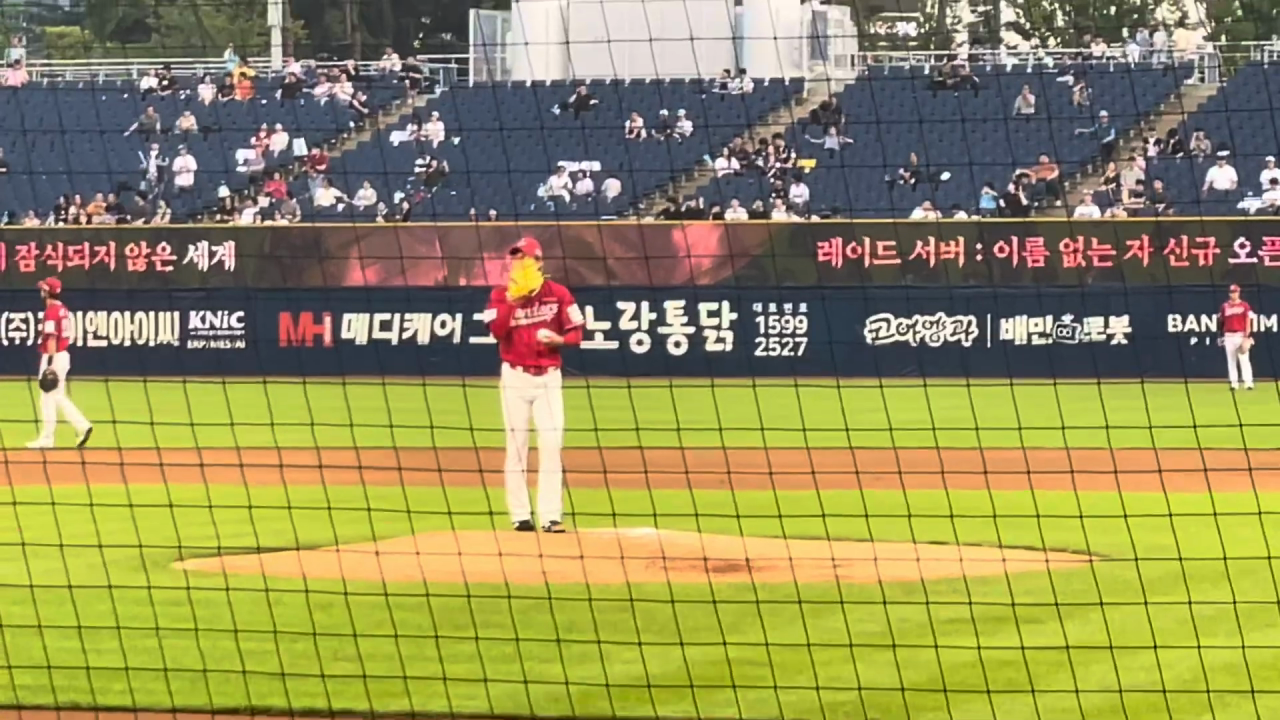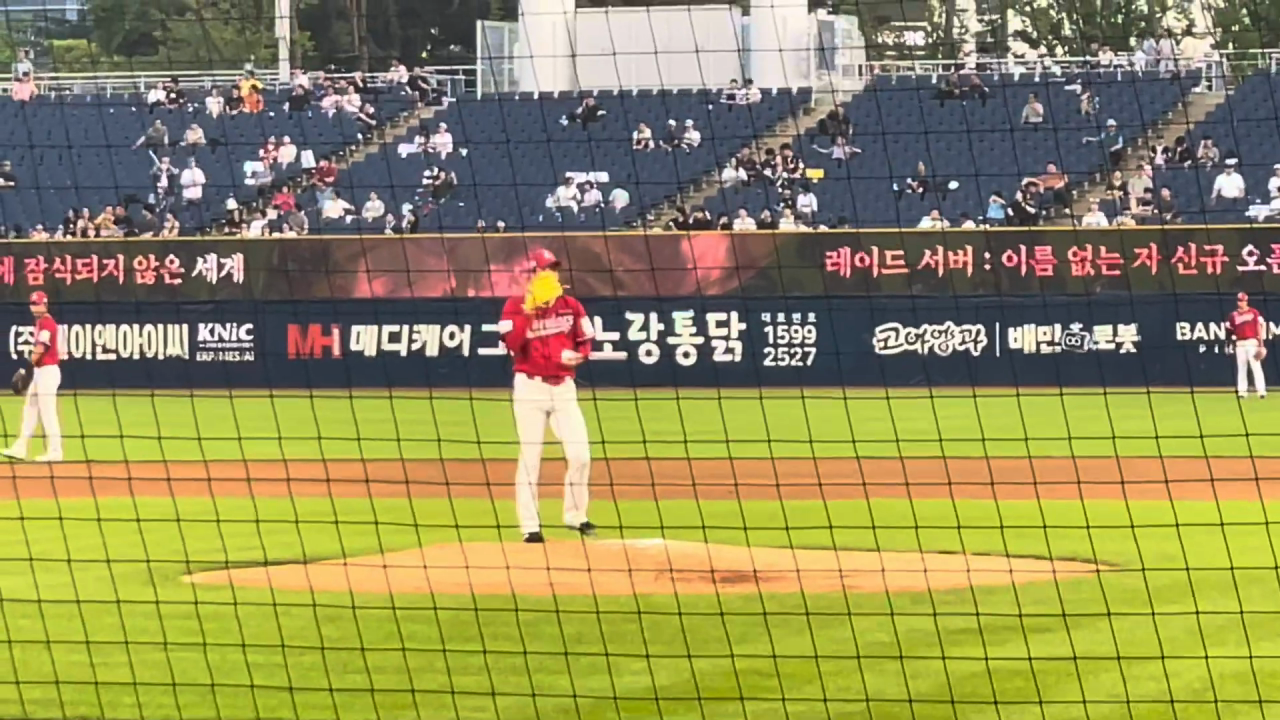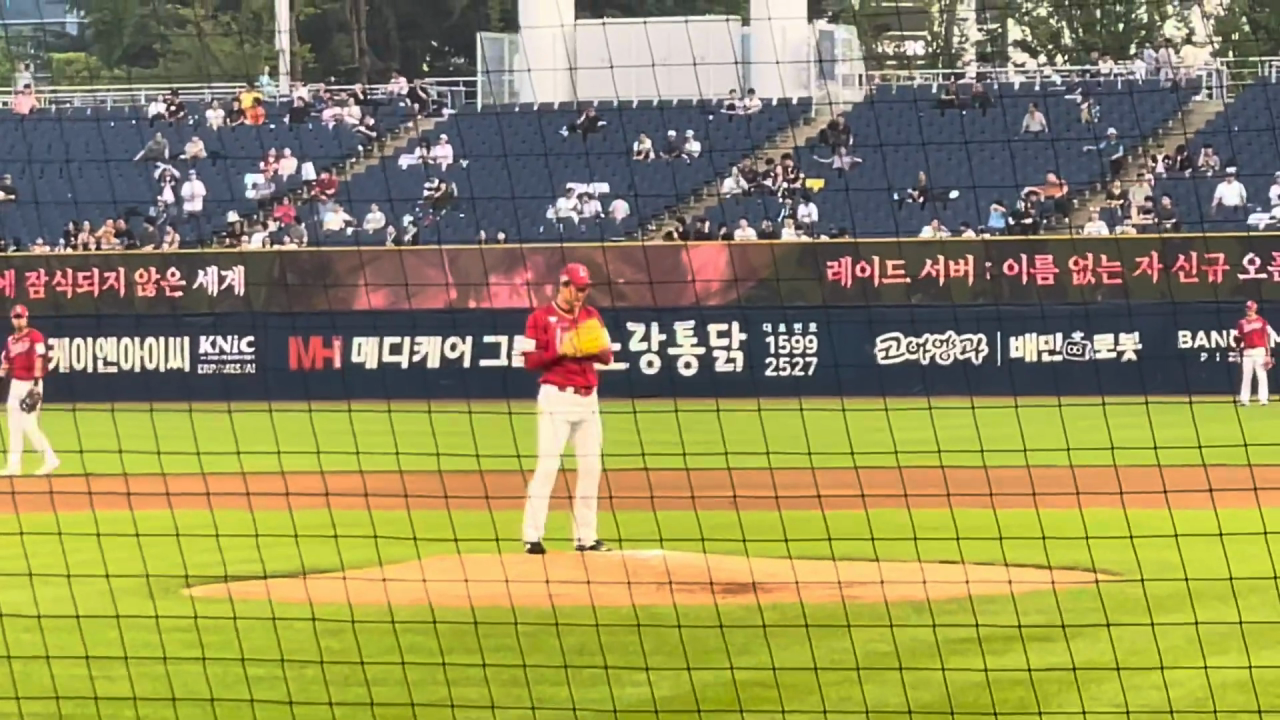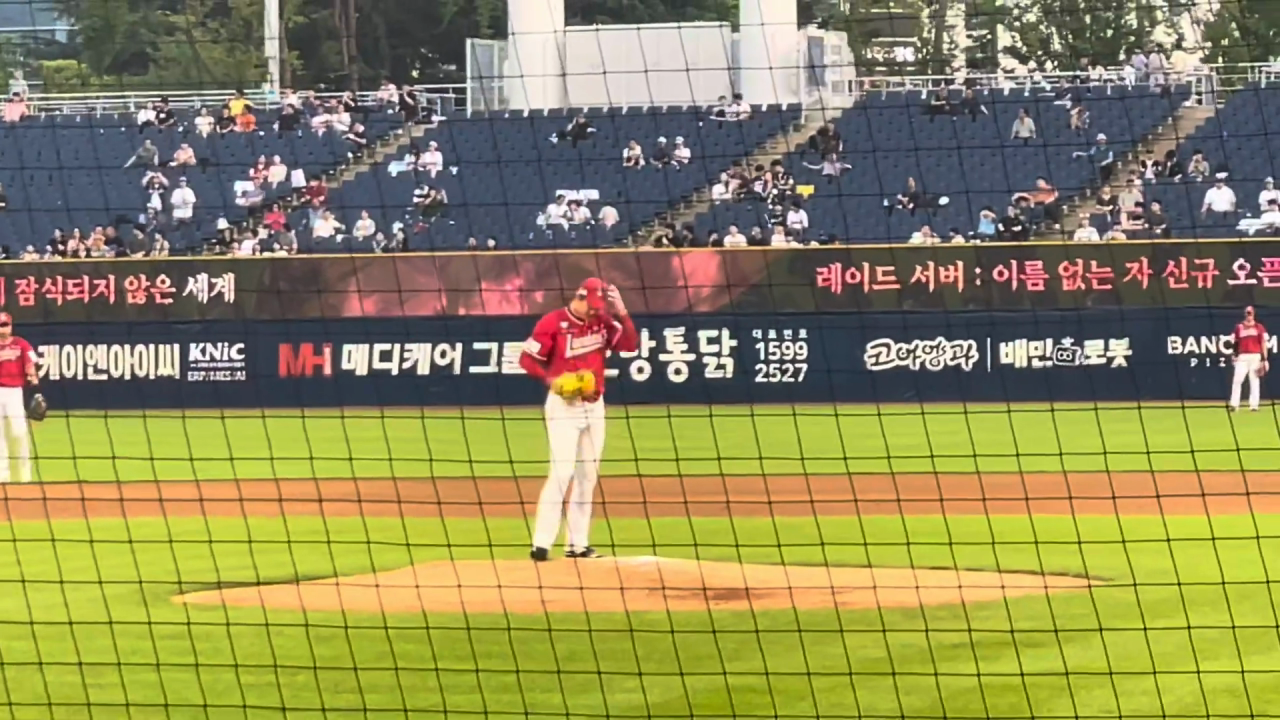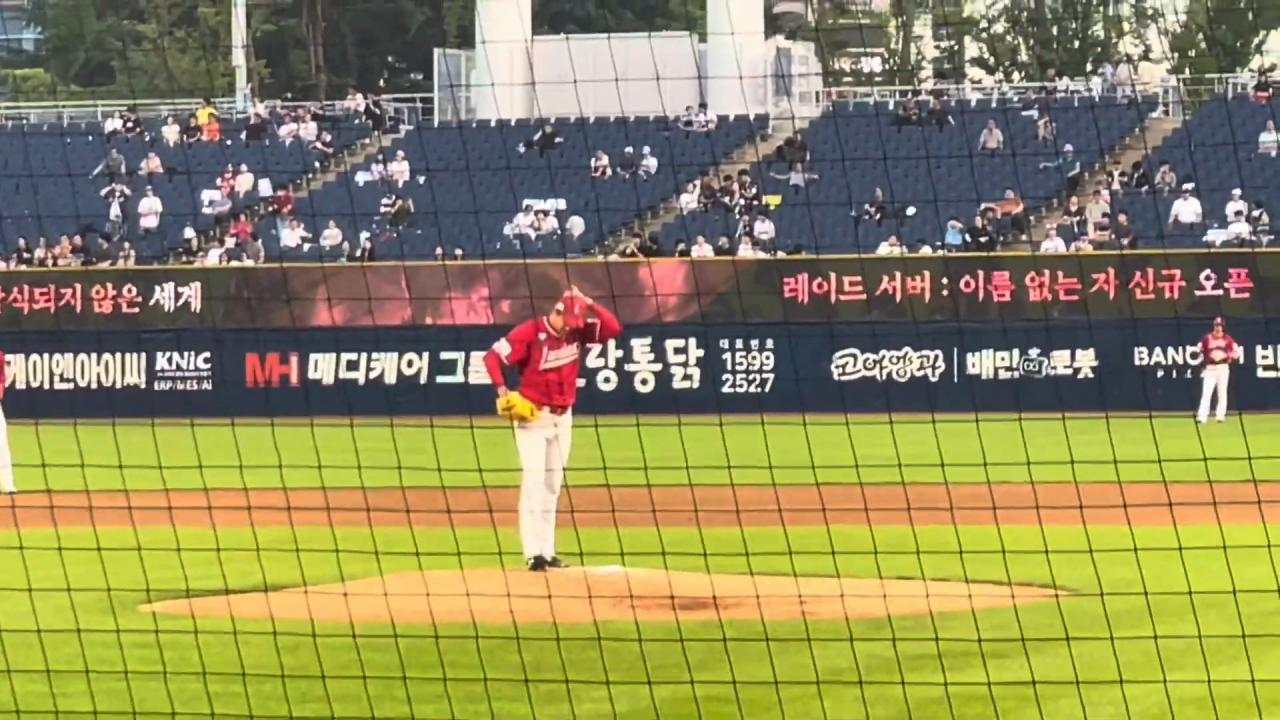
dt=0.4s
person 1, frame 1
left shoulder: (559, 293)
right shoulder: (500, 294)
left elbow: (576, 332)
right elbow: (497, 333)
left wrist: (560, 339)
right wrist: (512, 300)
left hip: (549, 377)
right hip: (514, 377)
left knee: (551, 446)
right knee: (516, 447)
left ankle: (550, 518)
right ankle: (520, 515)
person 1, frame 2
left shoulder: (571, 305)
right shoulder: (515, 306)
left elbow: (586, 343)
right elbow: (513, 345)
left wrist: (579, 357)
right wrist: (529, 312)
left hip: (564, 388)
right hip: (530, 388)
left knee: (580, 455)
right knee: (530, 459)
left ankle: (576, 516)
right ankle: (529, 527)
person 1, frame 3
left shoulder: (591, 315)
right shoulder: (541, 317)
left elbow: (607, 357)
right elbow: (530, 361)
left wrist: (599, 348)
right wrist: (562, 350)
left hip: (588, 398)
right hip: (556, 398)
left knee: (590, 468)
right knee: (547, 467)
left ankle: (585, 536)
right ankle: (532, 536)
person 1, frame 4
left shoulder: (603, 321)
right shoulder: (553, 322)
left elbow: (631, 345)
right elbow: (527, 358)
left wrist: (621, 312)
right wrist: (551, 379)
left hip: (595, 406)
right hip: (563, 405)
left knee: (588, 475)
right knee: (562, 472)
left ankle: (577, 543)
right ankle: (541, 542)
person 1, frame 5
left shoulder: (579, 330)
right shoulder: (530, 331)
left elbow: (614, 329)
right elbow: (492, 357)
left wrist: (588, 303)
right wrist: (501, 389)
left hip: (562, 417)
right hip: (532, 415)
left knee: (552, 485)
right knee: (534, 481)
left ankle: (545, 551)
right ankle: (533, 553)
